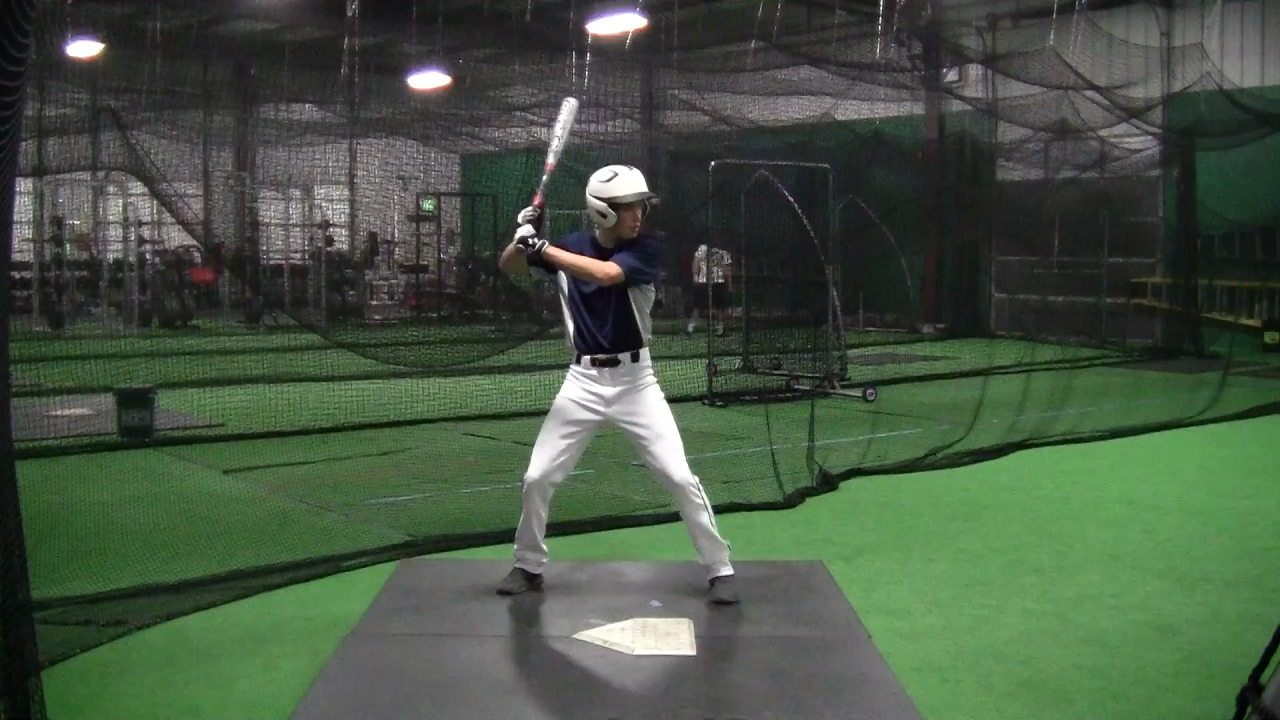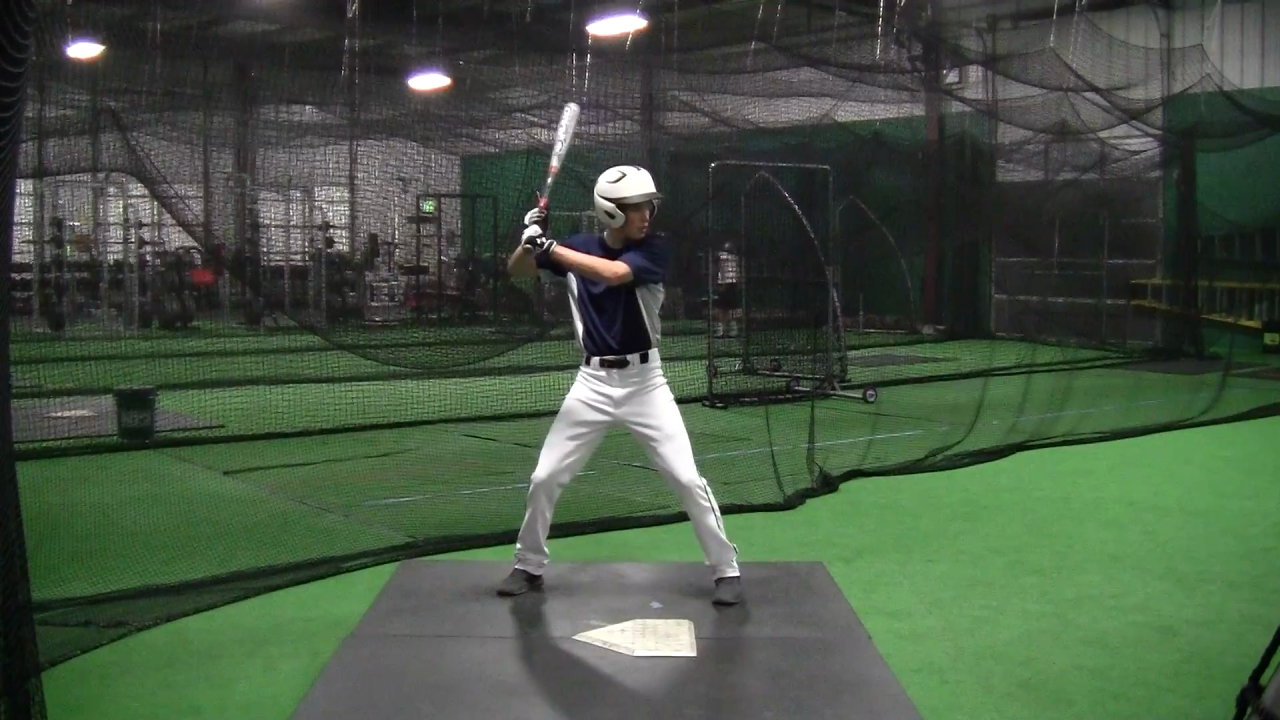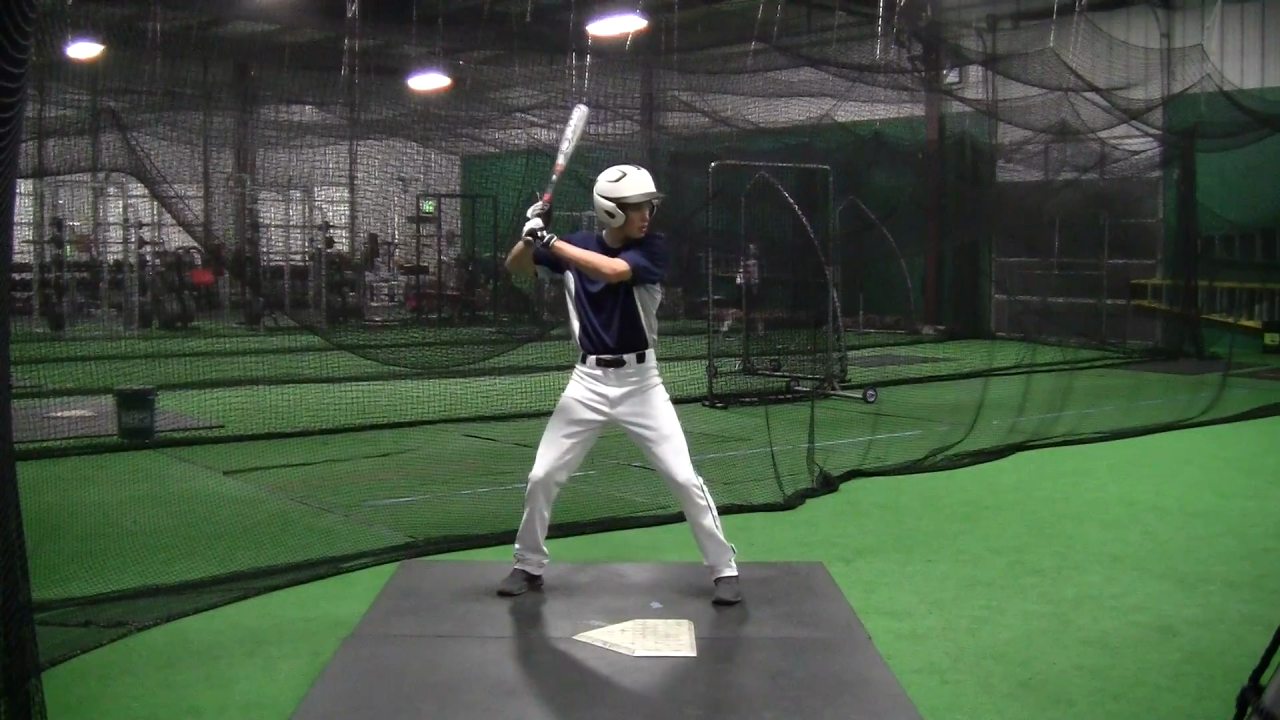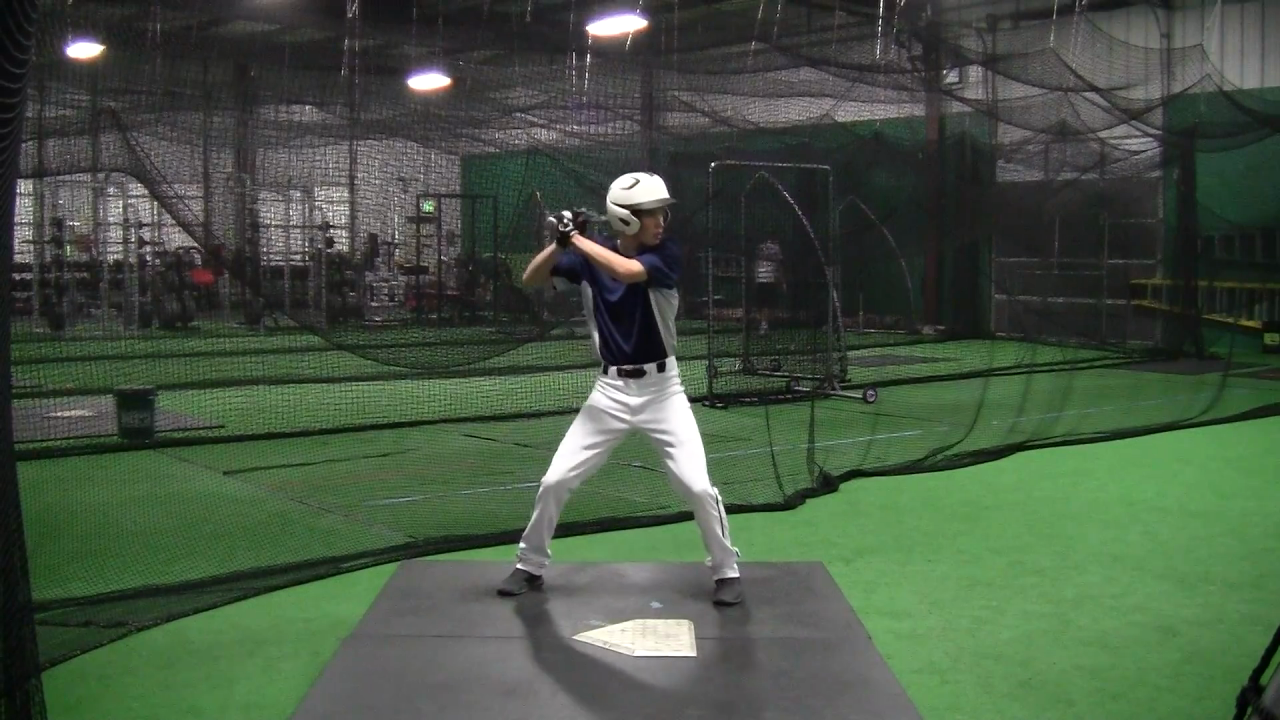
dt=0.3s
person 1, frame 1
left shoulder: (645, 248)
right shoulder: (572, 244)
left elbow: (604, 274)
right elbow: (508, 268)
left wrist: (540, 246)
right wrist: (522, 234)
left hip: (635, 379)
right hip: (583, 380)
left knee: (679, 477)
right knee: (537, 477)
left ankle: (719, 567)
right ankle: (528, 565)
person 1, frame 2
left shoulder: (654, 248)
right shoulder: (580, 245)
left elbow: (613, 273)
right elbow: (517, 270)
left wrist: (548, 245)
right wrist: (529, 238)
left hip: (644, 381)
right hip: (592, 381)
left knee: (687, 479)
right knee: (545, 477)
left ankle: (726, 569)
right ankle: (529, 565)
person 1, frame 3
left shoulder: (653, 248)
right shoulder: (577, 243)
left elbow: (613, 270)
right elbow: (515, 267)
left wrist: (550, 240)
right wrist: (531, 232)
left hip: (640, 380)
right hip: (588, 381)
left knee: (684, 479)
right knee: (542, 477)
left ankle: (724, 568)
right ankle: (528, 565)
person 1, frame 4
left shoulder: (667, 254)
right shoulder: (589, 255)
left elbow: (626, 270)
right elbow: (531, 281)
left wrist: (573, 238)
right wrist: (560, 242)
left hip: (661, 389)
right hip: (610, 390)
left knee: (698, 487)
right knee: (556, 481)
left ankle: (726, 571)
right ankle: (530, 565)
